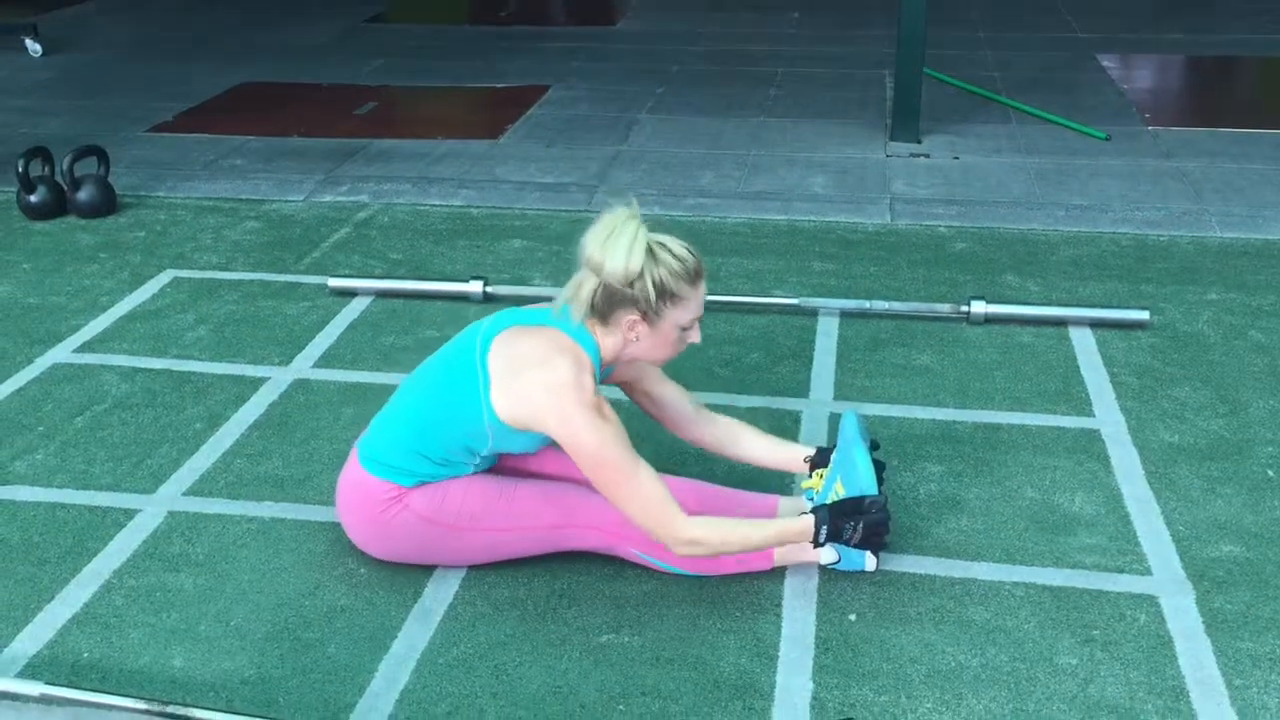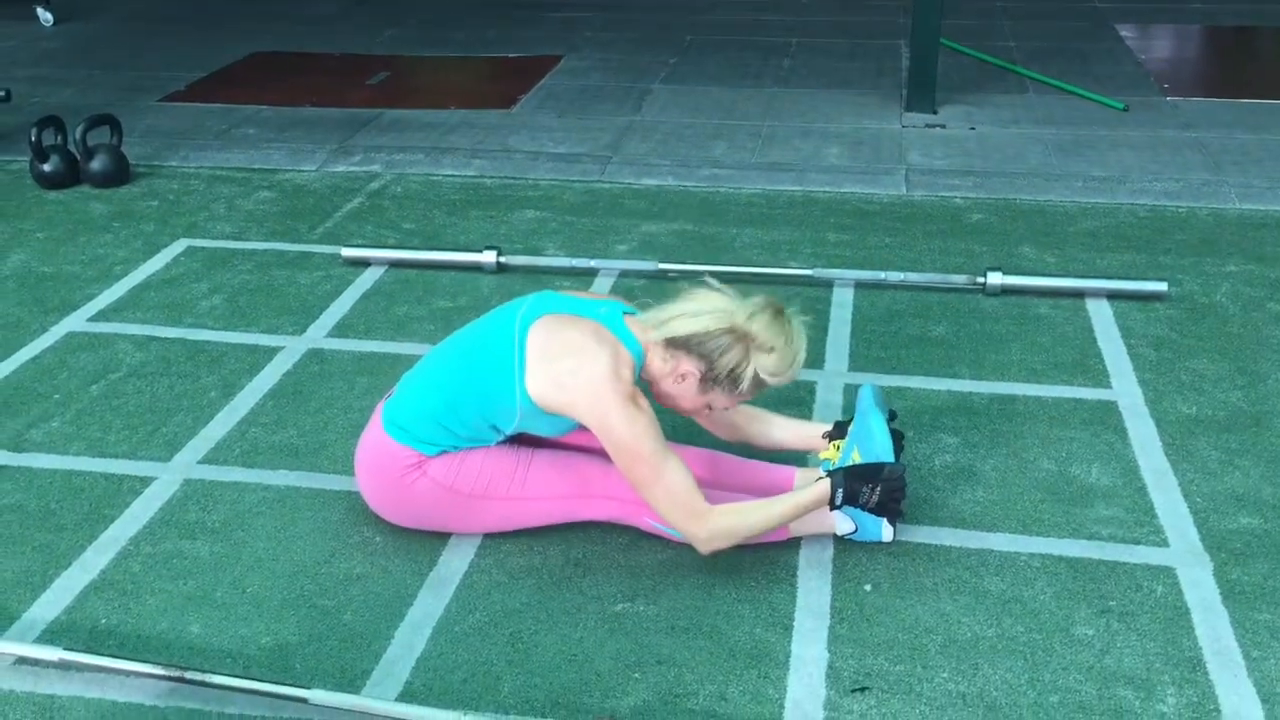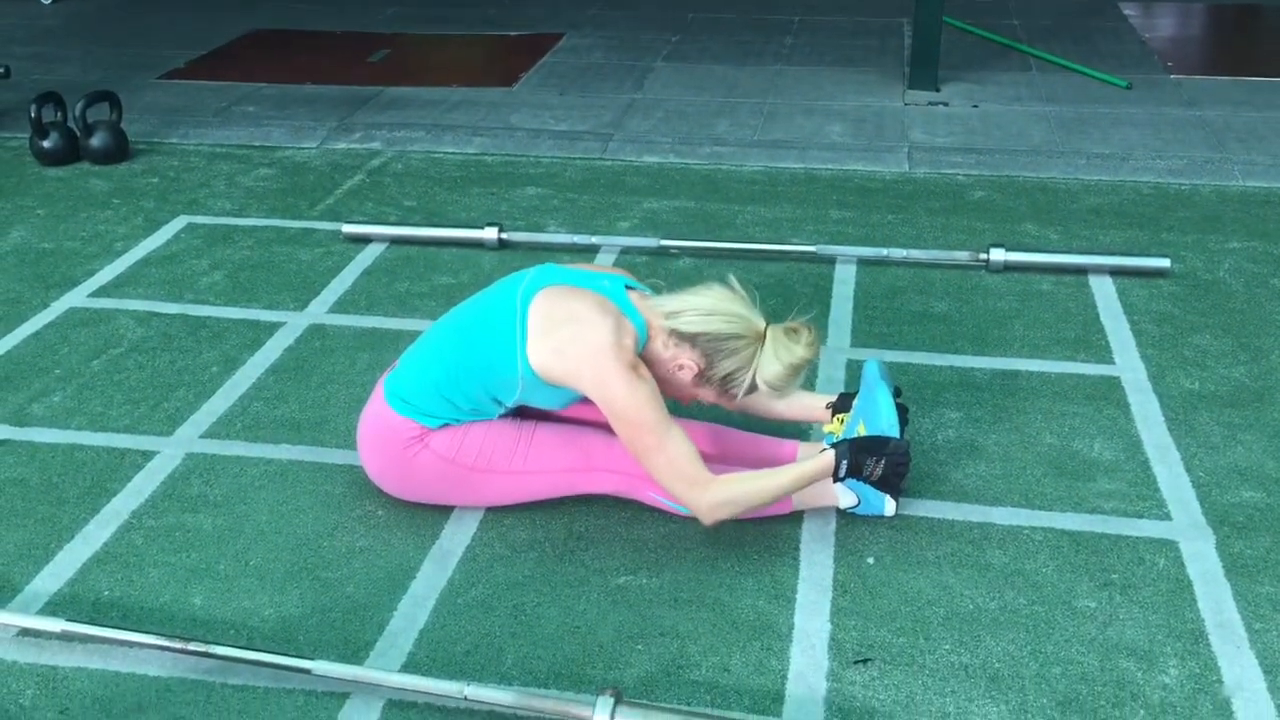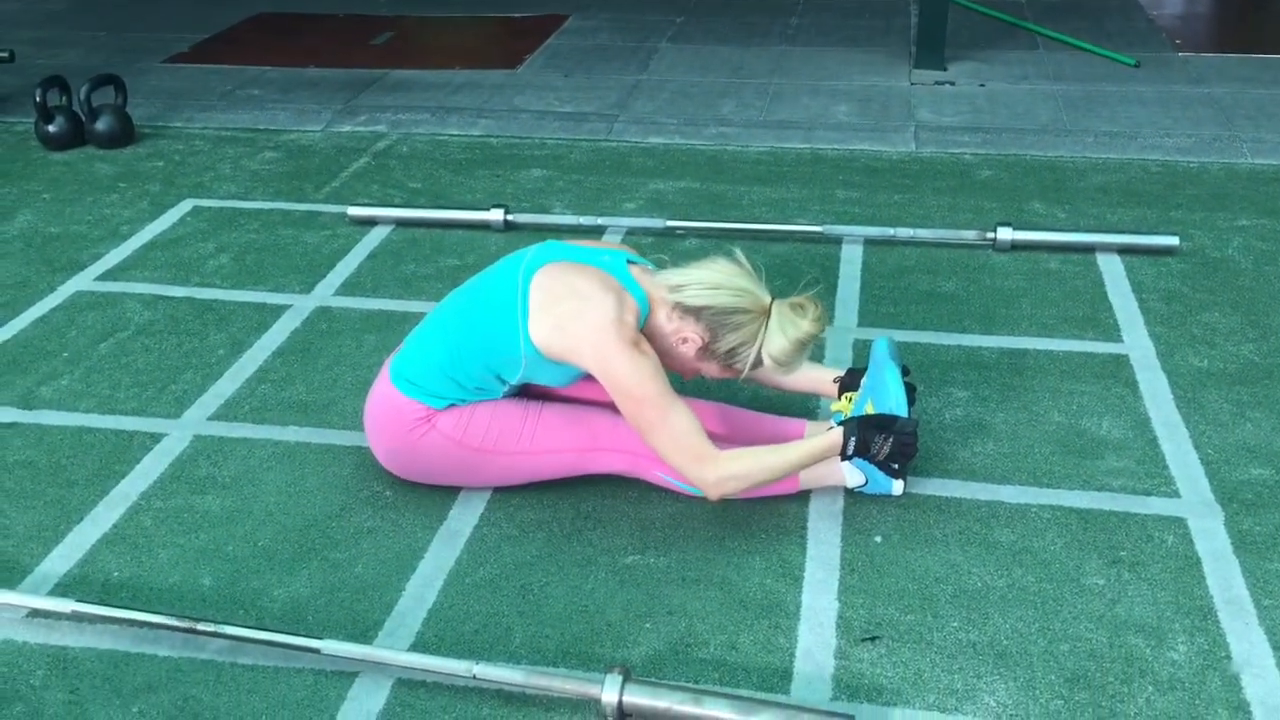
dt=1s
person 1, frame 1
left shoulder: (591, 334)
right shoulder: (566, 388)
left elbow: (704, 425)
right elbow: (680, 536)
left wrist: (813, 460)
right wrist: (817, 529)
left hip: (444, 461)
right hip: (390, 504)
left knee: (625, 489)
right knee: (603, 520)
left ankle: (805, 502)
right ankle: (817, 546)
person 1, frame 2
left shoulder: (631, 328)
right shoulder: (607, 385)
left elbow: (732, 424)
right elbow: (703, 530)
left wrist: (829, 436)
right wrist: (830, 492)
left hip: (431, 419)
right hip: (406, 469)
left knee: (651, 462)
right knee: (617, 491)
person 1, frame 3
left shoulder: (631, 301)
right shoulder: (610, 361)
left elbow: (731, 389)
right elbow: (705, 501)
left wrist: (830, 408)
right wrist: (834, 464)
left hip: (431, 391)
right hip: (408, 443)
left knee: (651, 434)
right knee: (617, 465)
person 1, frame 4
left shoulder: (631, 275)
right shoulder: (612, 338)
left elbow: (738, 355)
right elbow: (711, 475)
left wrist: (839, 383)
right wrist: (843, 442)
left hip: (442, 371)
right hip: (415, 423)
left knee: (658, 412)
right knee: (623, 443)
left ankle: (825, 436)
